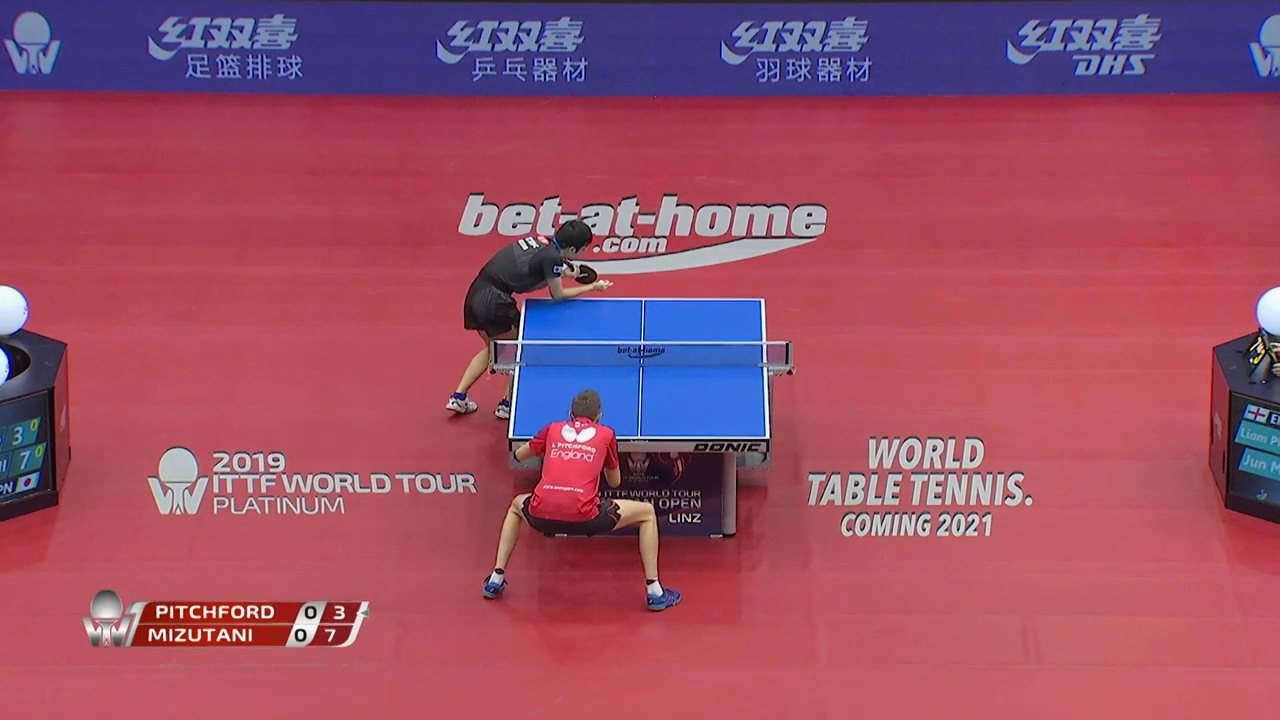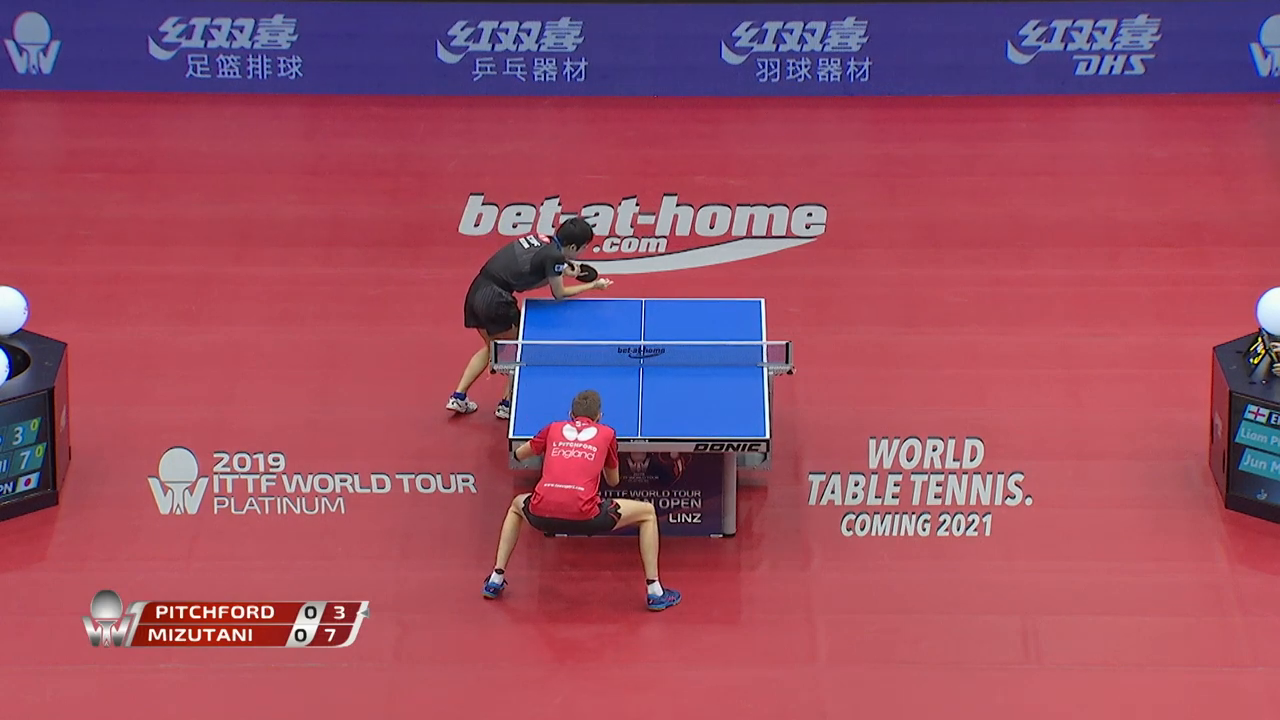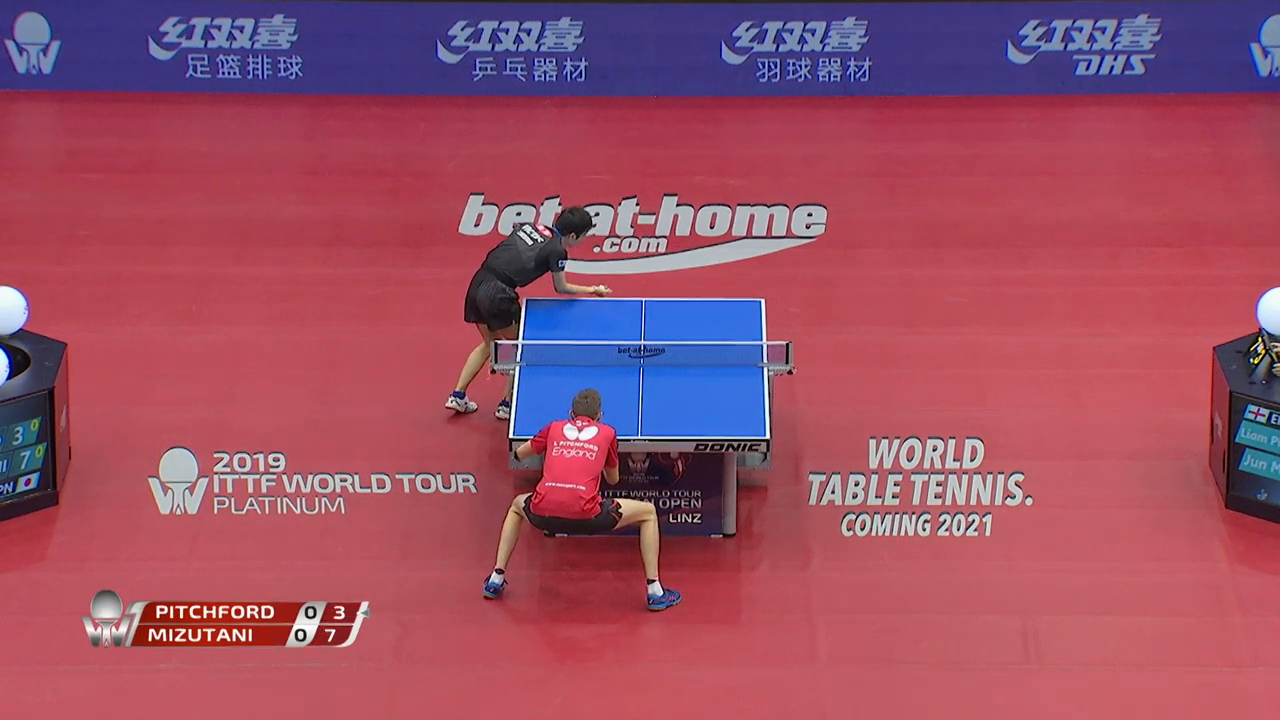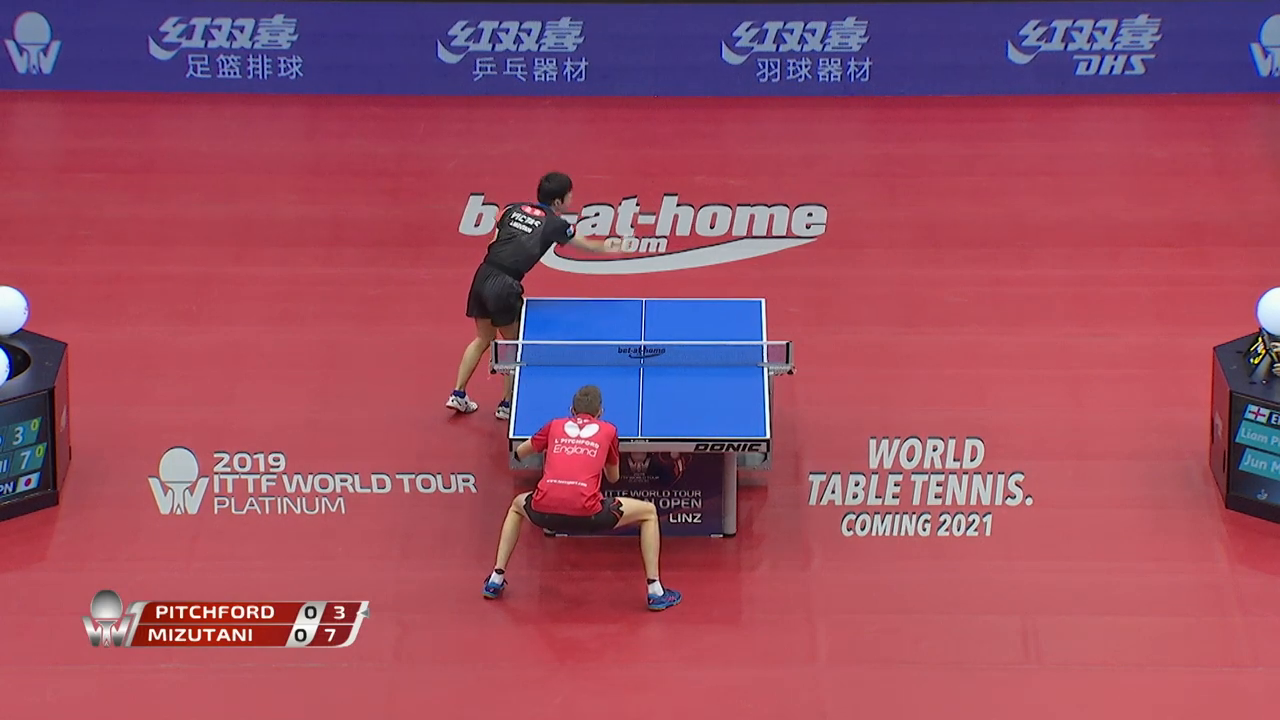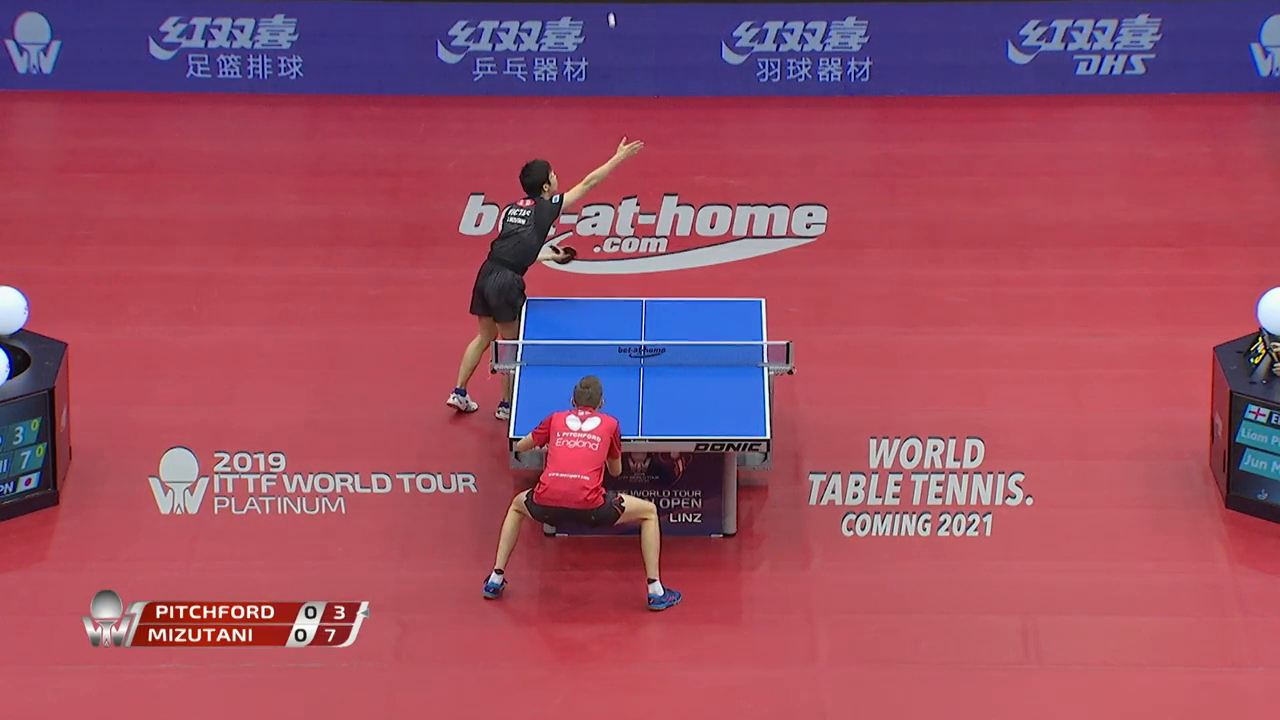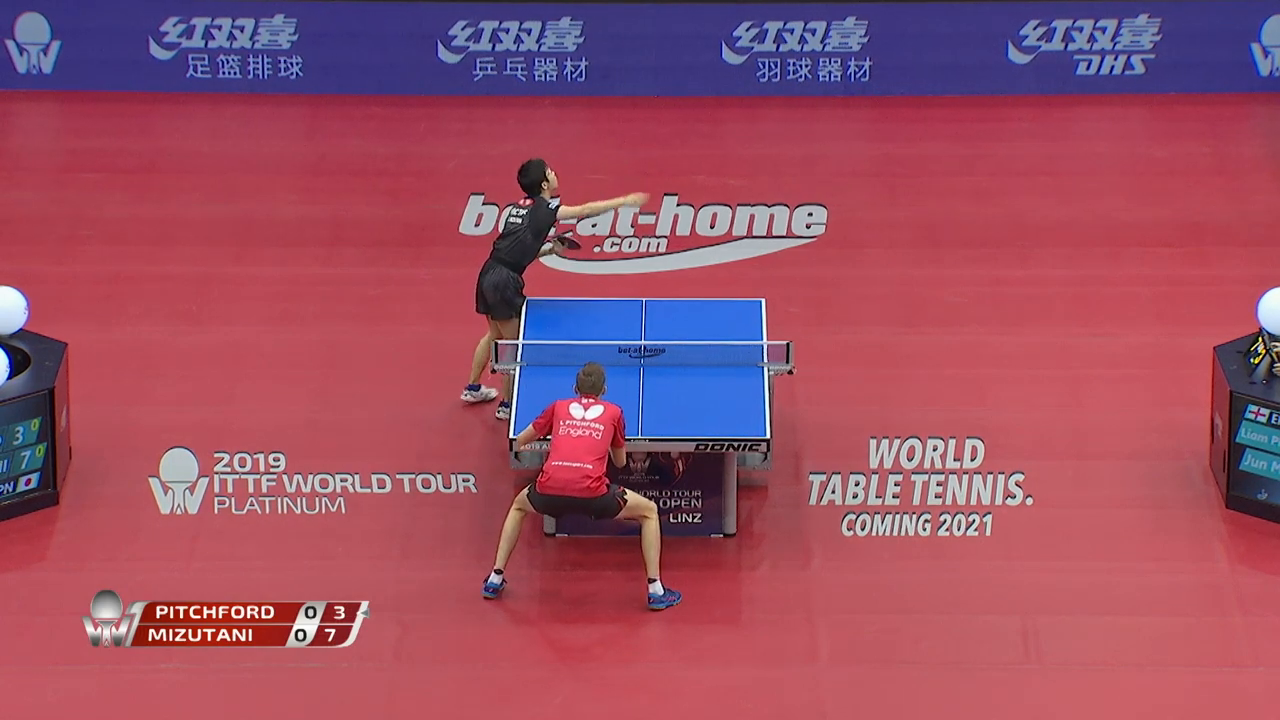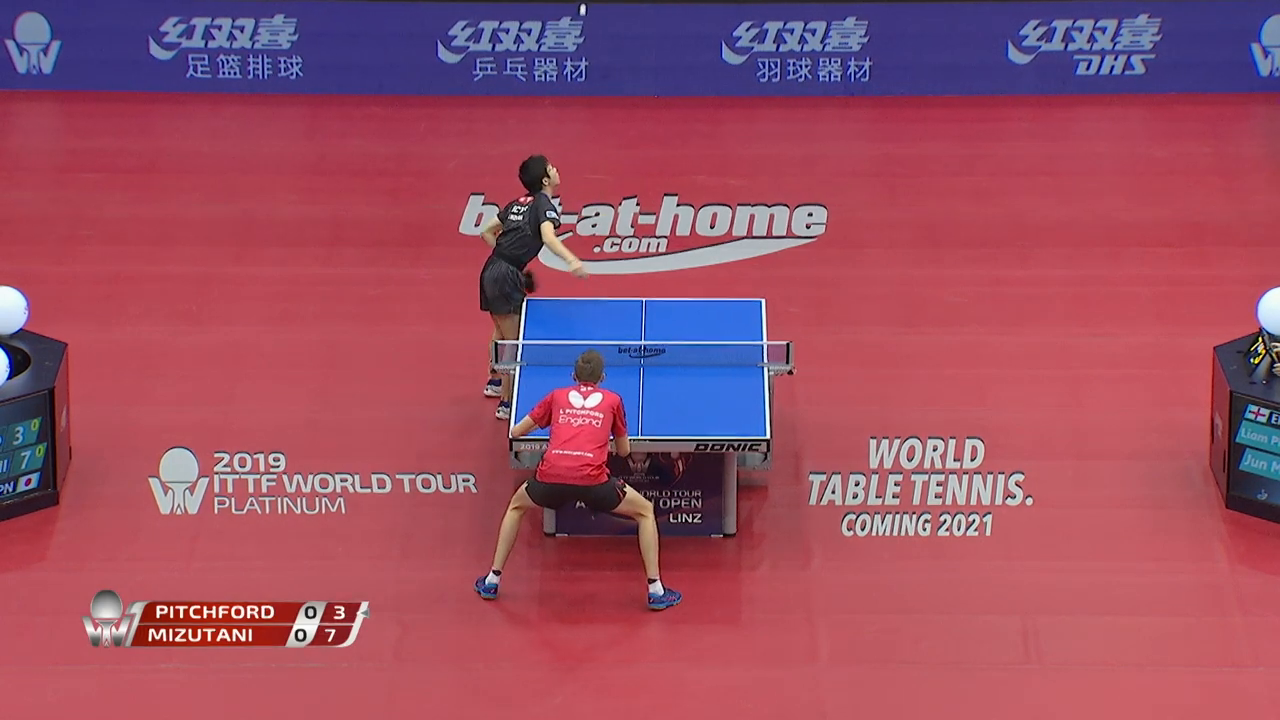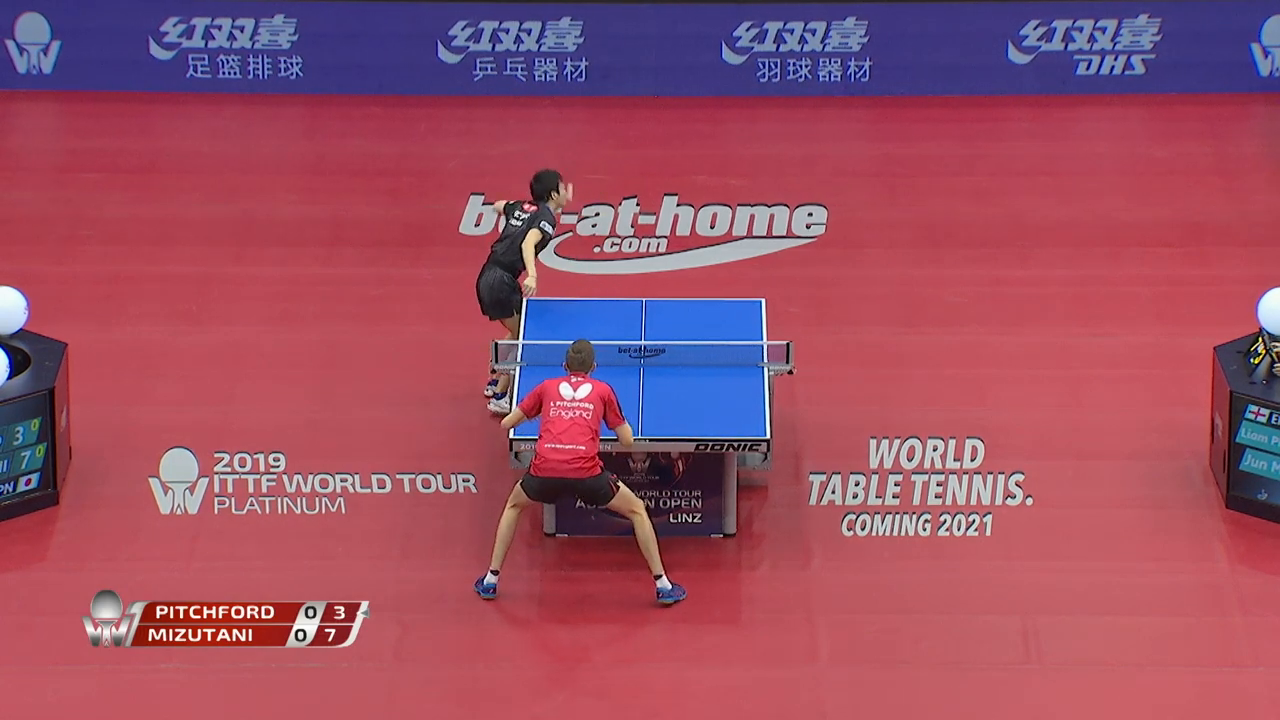
dt=0.3s
person 1, frame 1
left shoulder: (539, 242)
right shoulder: (552, 257)
right elbow: (558, 295)
left wrist: (560, 274)
right wrist: (593, 287)
left hip: (476, 293)
right hip: (494, 301)
left knee: (493, 349)
left ankle: (458, 397)
right ankle: (507, 404)
person 1, frame 2
left shoulder: (538, 240)
right shoulder: (554, 256)
right elbow: (559, 293)
left wrist: (560, 273)
right wrist: (593, 285)
left hip: (476, 290)
right hip: (495, 299)
left knee: (492, 347)
left ankle: (459, 397)
right ankle: (507, 403)
person 1, frame 3
left shoulder: (531, 228)
right shoulder: (556, 250)
right elbow: (561, 288)
right wrist: (592, 290)
left hip: (478, 284)
right hip: (497, 294)
left knee: (489, 343)
left ankle: (458, 395)
right ankle: (507, 404)
person 1, frame 4
left shoulder: (514, 210)
right shoulder: (555, 225)
left elbow: (495, 242)
right elbow: (586, 246)
right wrist: (608, 248)
left hip: (483, 277)
right hip: (504, 288)
left knee: (483, 340)
left ankle: (458, 396)
right ankle: (507, 405)
person 1, frame 5
left shoulder: (512, 209)
right shoulder: (546, 208)
right elbow: (587, 184)
left wrist: (547, 255)
right wrist: (619, 157)
left hip: (487, 273)
right hip: (506, 282)
left knee: (485, 336)
right knee: (513, 344)
left ankle: (459, 393)
right ankle: (507, 405)
person 1, frame 6
left shoulder: (520, 207)
right shoulder: (542, 209)
right elbow: (582, 212)
left wrist: (548, 249)
right wrist: (624, 201)
left hip: (489, 273)
right hip: (505, 280)
left knee: (495, 334)
right knee: (514, 343)
left ankle: (474, 387)
right ankle: (507, 405)
person 1, frame 7
left shoulder: (518, 203)
right shoulder: (545, 206)
left elbow: (488, 232)
right elbow: (548, 236)
right wrist: (571, 260)
left hip: (491, 270)
right hip: (506, 276)
left knee: (502, 332)
right knee: (514, 341)
left ankle: (495, 382)
right ankle: (507, 405)
person 1, frame 8
left shoulder: (521, 207)
right shoulder: (547, 219)
left elbow: (498, 206)
right elbow: (528, 243)
right wrist: (532, 275)
left hip: (488, 277)
right hip: (500, 281)
left knee: (516, 334)
left ankle: (496, 381)
right ankle: (500, 398)
person 2, frame 1
left shoulder: (553, 428)
right shoulder: (606, 434)
left elbow: (519, 455)
right elbow: (615, 482)
left hip: (542, 514)
right hip: (583, 516)
left knee: (517, 505)
right knee: (647, 513)
left ankle: (496, 579)
right ankle: (654, 592)
person 2, frame 2
left shoulder: (553, 428)
right shoulder: (606, 433)
left elbow: (519, 454)
right elbow: (613, 480)
left hip: (542, 513)
right hip: (583, 515)
left knee: (517, 505)
right knee: (648, 513)
left ankle: (495, 580)
right ankle: (655, 592)
person 2, frame 3
left shoulder: (554, 428)
right shoulder: (607, 433)
left elbow: (520, 453)
right elbow: (613, 479)
left hip: (543, 512)
right hip: (585, 515)
left knee: (517, 505)
right knee: (648, 513)
left ankle: (496, 579)
right ankle: (655, 591)
person 2, frame 4
left shoulder: (555, 425)
right shoulder: (608, 430)
left elbow: (519, 452)
right elbow: (613, 477)
left hip: (545, 509)
right hip: (586, 512)
left knee: (517, 505)
right knee: (648, 513)
left ankle: (496, 579)
right ankle: (655, 591)
person 2, frame 5
left shoulder: (556, 418)
right shoulder: (610, 423)
left elbow: (520, 447)
right elbow: (616, 471)
left hip: (547, 503)
right hip: (588, 505)
left knee: (517, 505)
right knee: (649, 512)
left ankle: (495, 579)
right ankle: (655, 591)
person 2, frame 6
left shoulder: (558, 407)
right shoulder: (614, 412)
left elbow: (520, 441)
right elbow: (620, 461)
left hip: (550, 490)
right hip: (591, 493)
left knee: (518, 506)
right knee: (649, 512)
left ankle: (495, 579)
right ankle: (655, 591)
person 2, frame 7
left shoulder: (557, 396)
right shoulder: (613, 400)
left elbow: (516, 432)
right elbow: (624, 451)
left hip: (550, 477)
right hip: (591, 480)
left knee: (516, 506)
right knee: (645, 512)
left ankle: (492, 580)
right ankle: (655, 590)
person 2, frame 8
left shoulder: (547, 387)
right shoulder: (603, 390)
left elbow: (506, 424)
right elbow: (627, 440)
left wrist: (539, 414)
right wrist: (621, 424)
left hip: (544, 471)
right hip: (585, 472)
left knee: (513, 505)
right knee: (637, 511)
left ankle: (490, 580)
right ankle: (663, 586)
